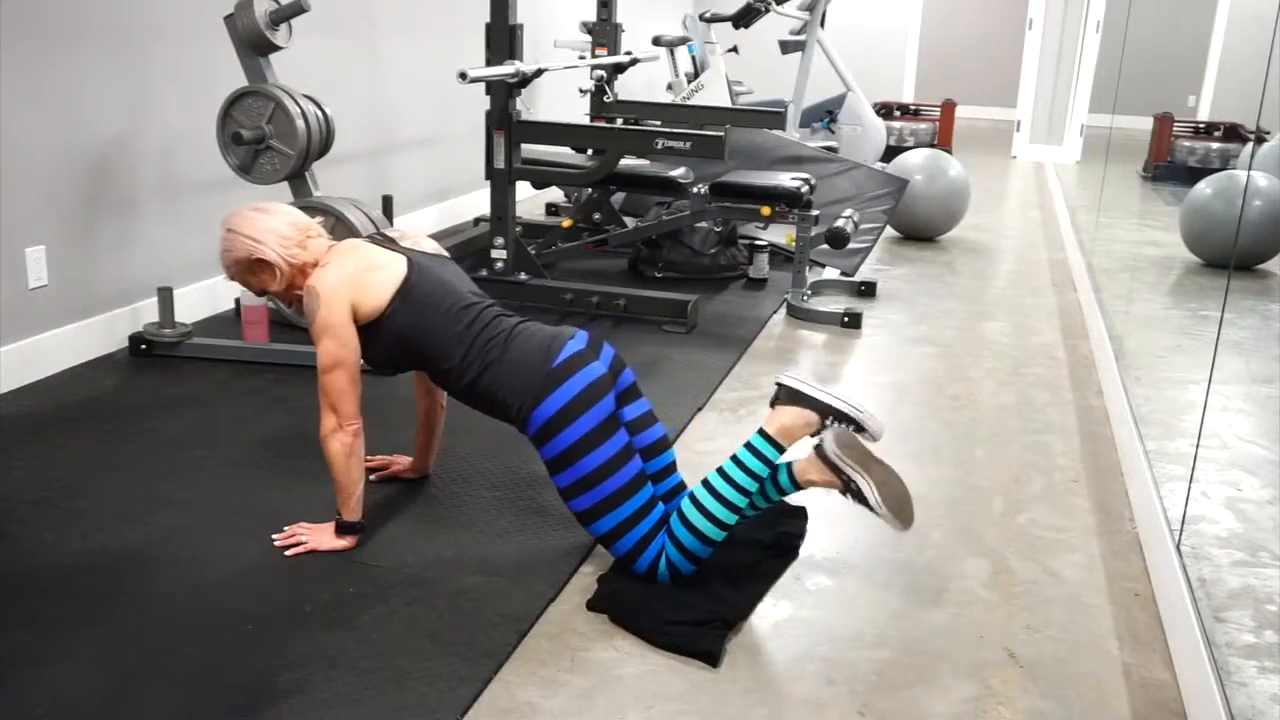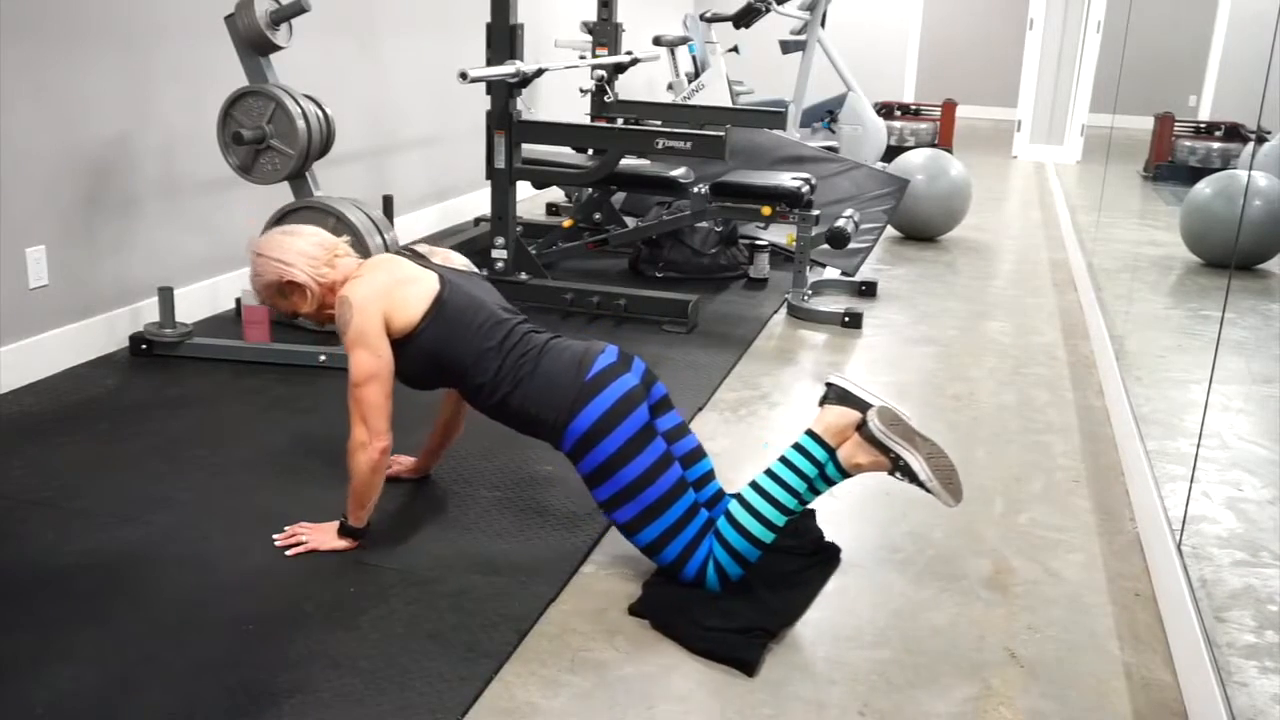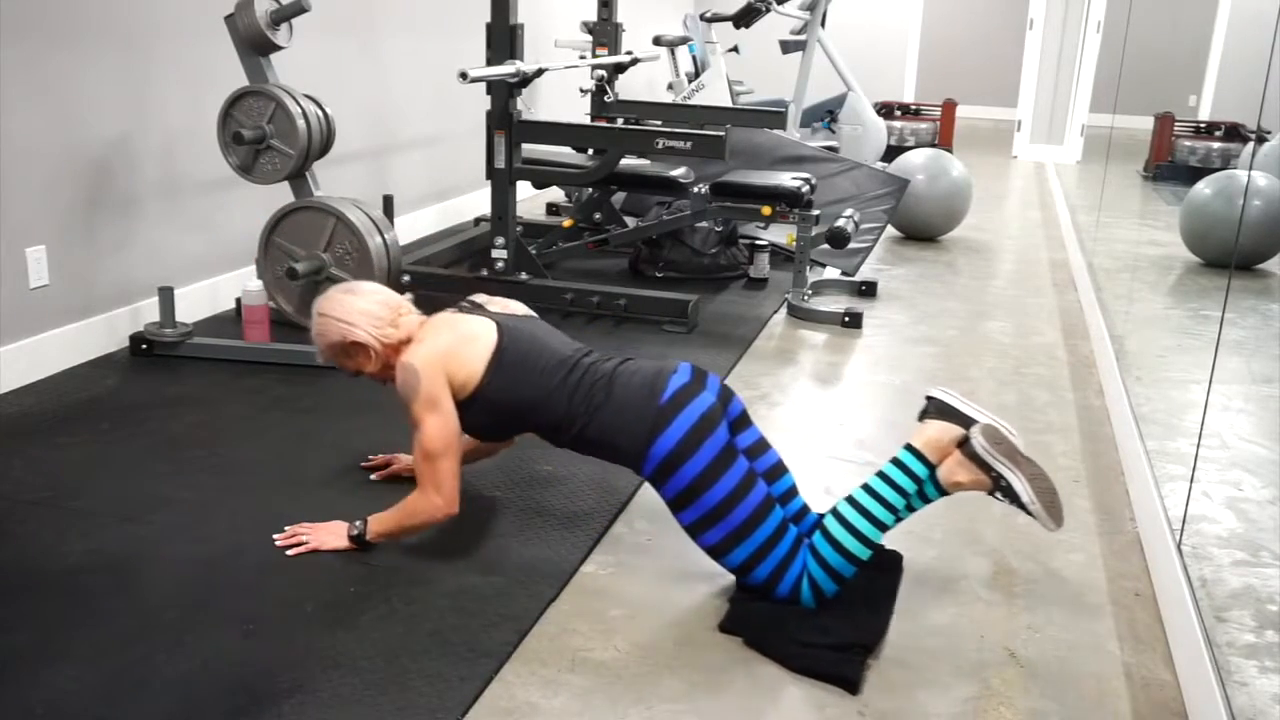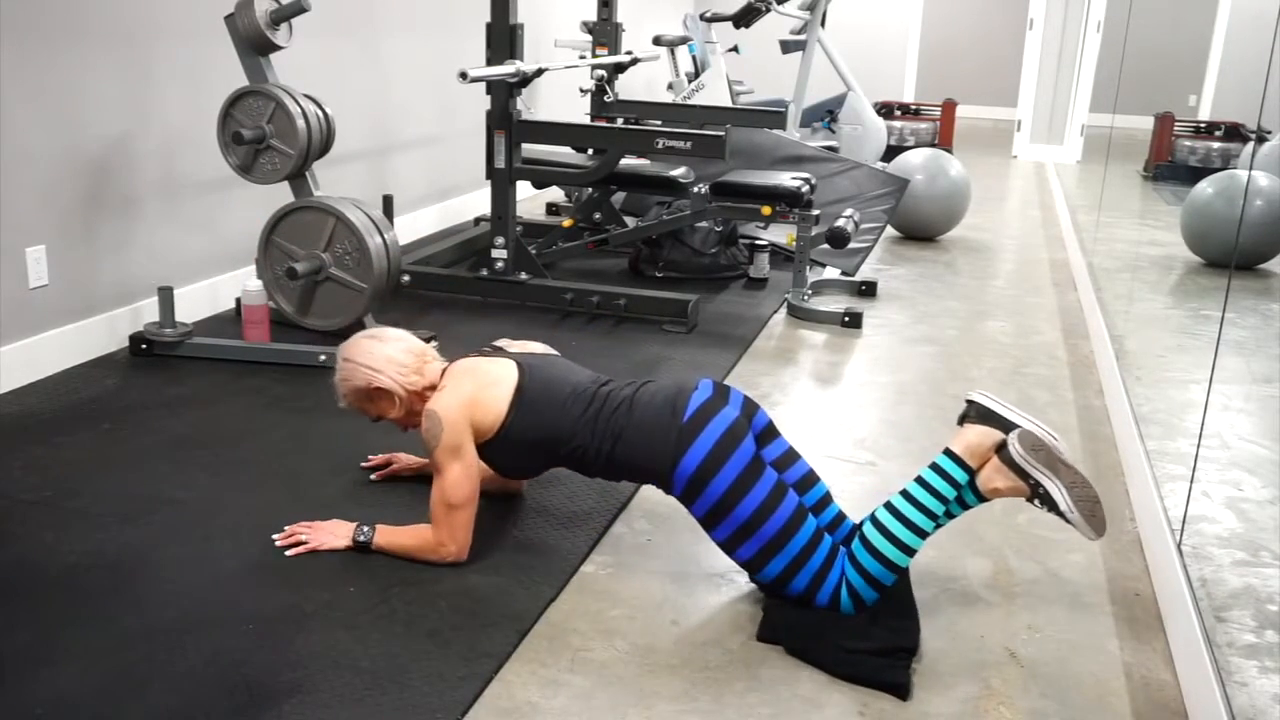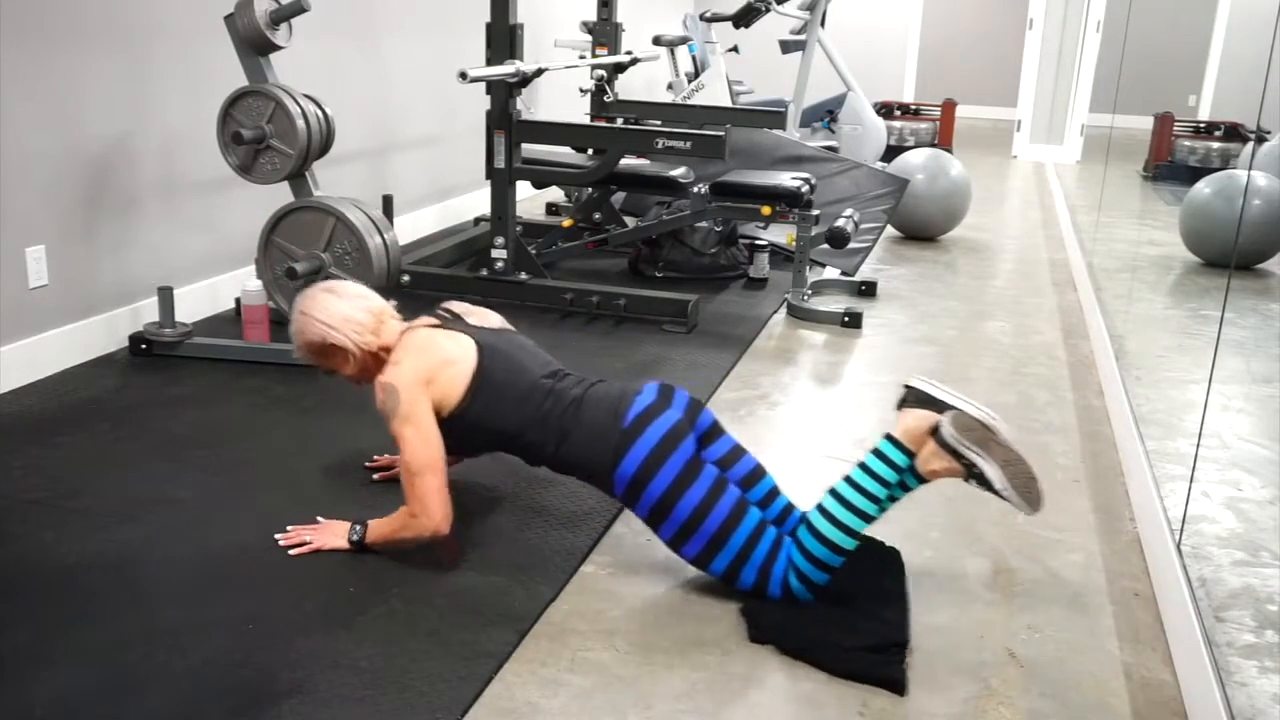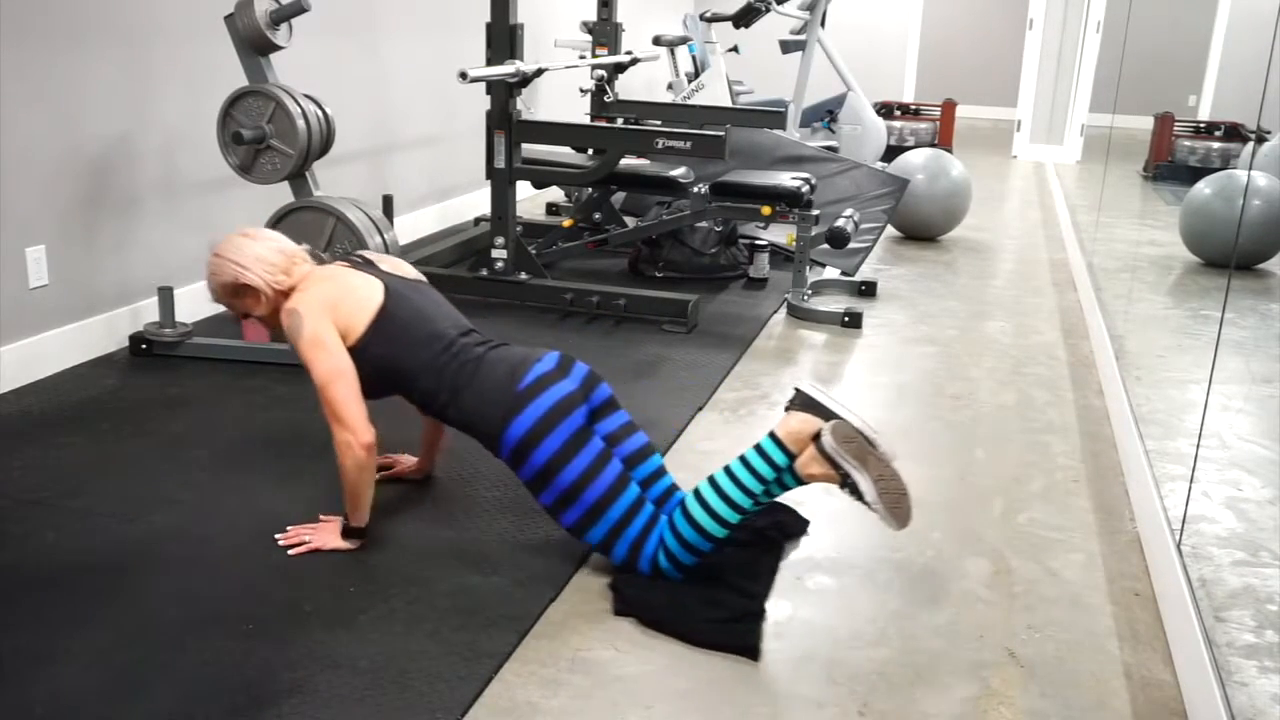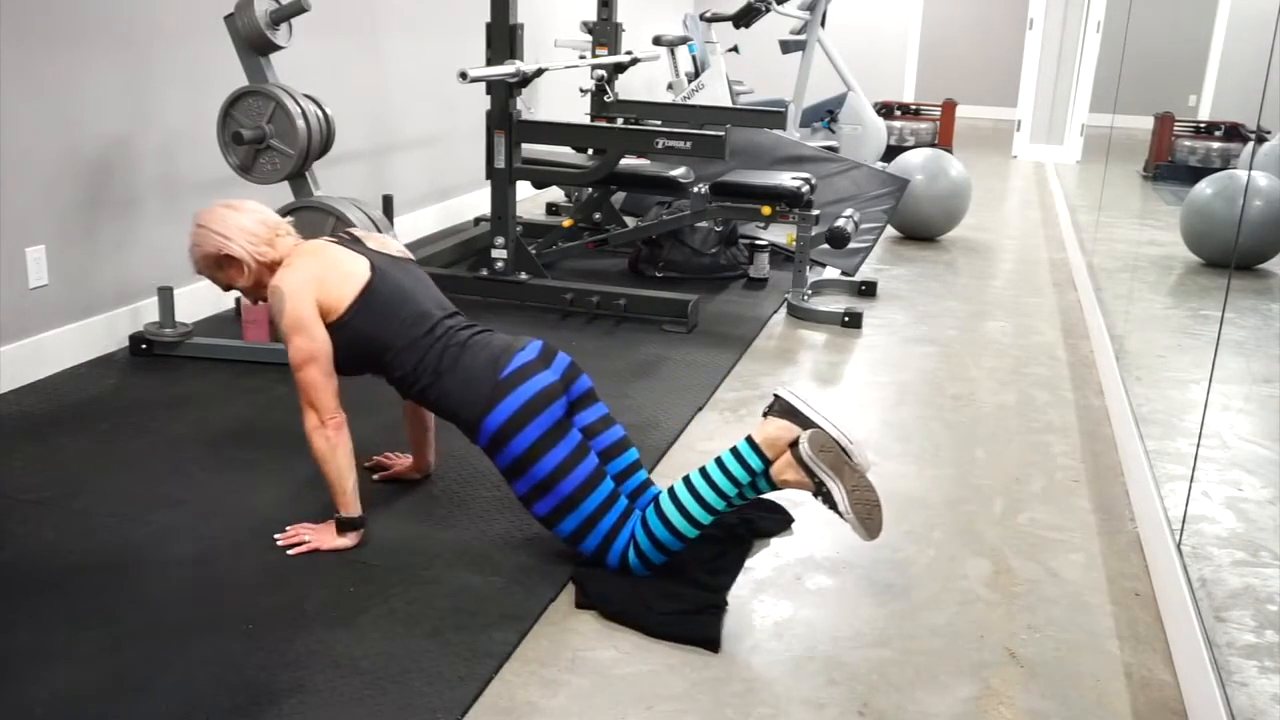
dt=0.7s
person 1, frame 1
left shoulder: (328, 285)
right shoulder: (395, 242)
left elbow: (341, 426)
left wrist: (346, 526)
right wrist: (421, 461)
left hip: (555, 396)
right hip: (586, 359)
left knee: (663, 559)
right knee: (676, 518)
left ankle: (786, 431)
right ankle: (816, 462)
person 1, frame 2
left shoulder: (361, 299)
right shoulder: (424, 256)
left elbow: (370, 441)
left wrist: (349, 528)
right wrist: (424, 463)
left hip: (589, 413)
right hip: (615, 374)
left knee: (712, 564)
right knee: (715, 524)
left ankle: (837, 435)
right ankle: (850, 436)
person 1, frame 3
left shoulder: (420, 364)
right shoulder: (478, 309)
left elbow: (439, 504)
left wrist: (355, 532)
right wrist: (427, 454)
left hip: (671, 436)
right hip: (692, 394)
left knee: (801, 581)
right knee: (806, 545)
left ankle: (938, 450)
right ankle: (945, 446)
person 1, frame 4
left shoulder: (444, 410)
right shoulder: (497, 358)
left elbow: (451, 543)
right elbow: (516, 465)
left wrist: (358, 533)
right wrist: (433, 466)
left hip: (697, 452)
right hip: (717, 408)
left knee: (841, 588)
right knee: (842, 555)
left ankle: (975, 456)
right ankle: (984, 452)
person 1, frame 5
left shoulder: (397, 378)
right shoulder: (454, 313)
left elbow: (430, 523)
left wrist: (355, 535)
right wrist: (429, 457)
left hip: (641, 452)
right hip: (663, 410)
left knee: (789, 573)
right knee: (795, 541)
left ankle: (916, 443)
right ankle: (920, 434)
person 1, frame 6
left shoulder: (304, 308)
right shoulder: (373, 261)
left elbow: (356, 438)
left wrist: (352, 528)
right wrist: (425, 462)
left hip: (531, 418)
right hip: (562, 377)
left knee: (664, 552)
right knee: (675, 518)
left ankle: (797, 446)
right ankle: (804, 435)
person 1, frame 7
left shoulder: (291, 285)
right shoulder: (359, 240)
left elbow: (325, 419)
left wrist: (346, 524)
right wrist: (422, 461)
left hip: (511, 409)
right hip: (543, 366)
left knee: (634, 549)
right knee: (646, 511)
left ankle: (775, 449)
right ankle: (781, 438)
